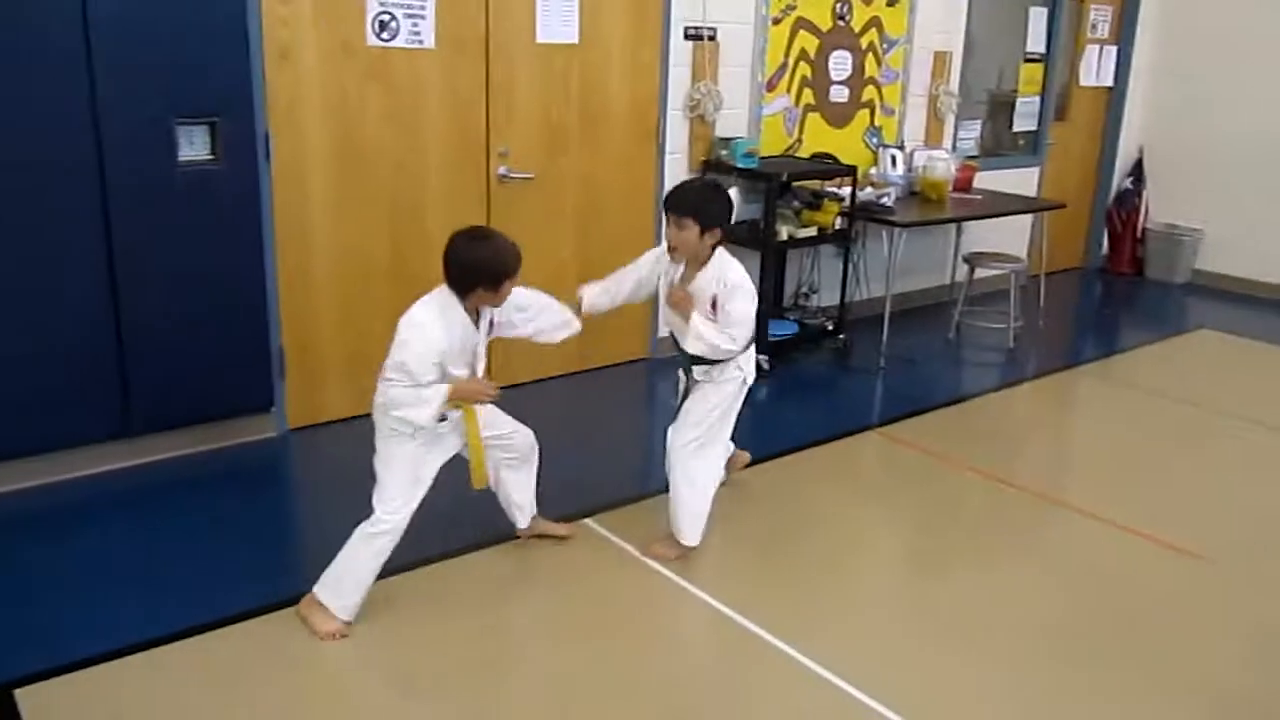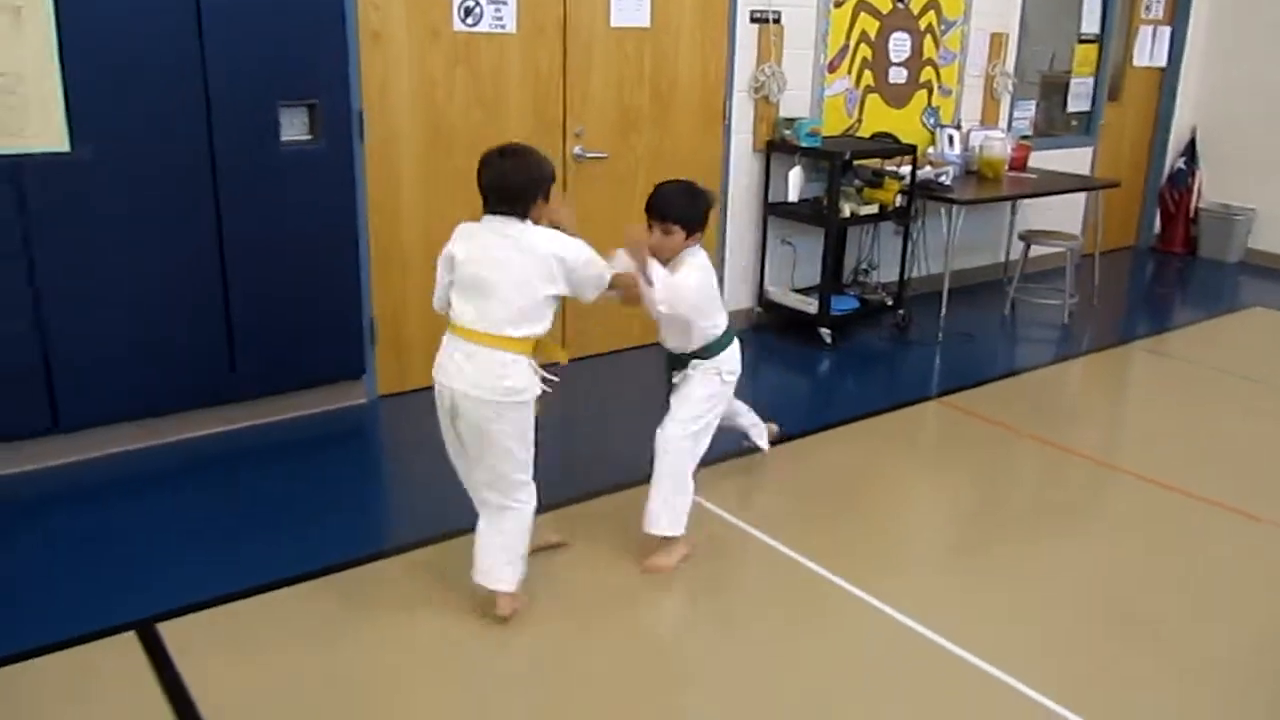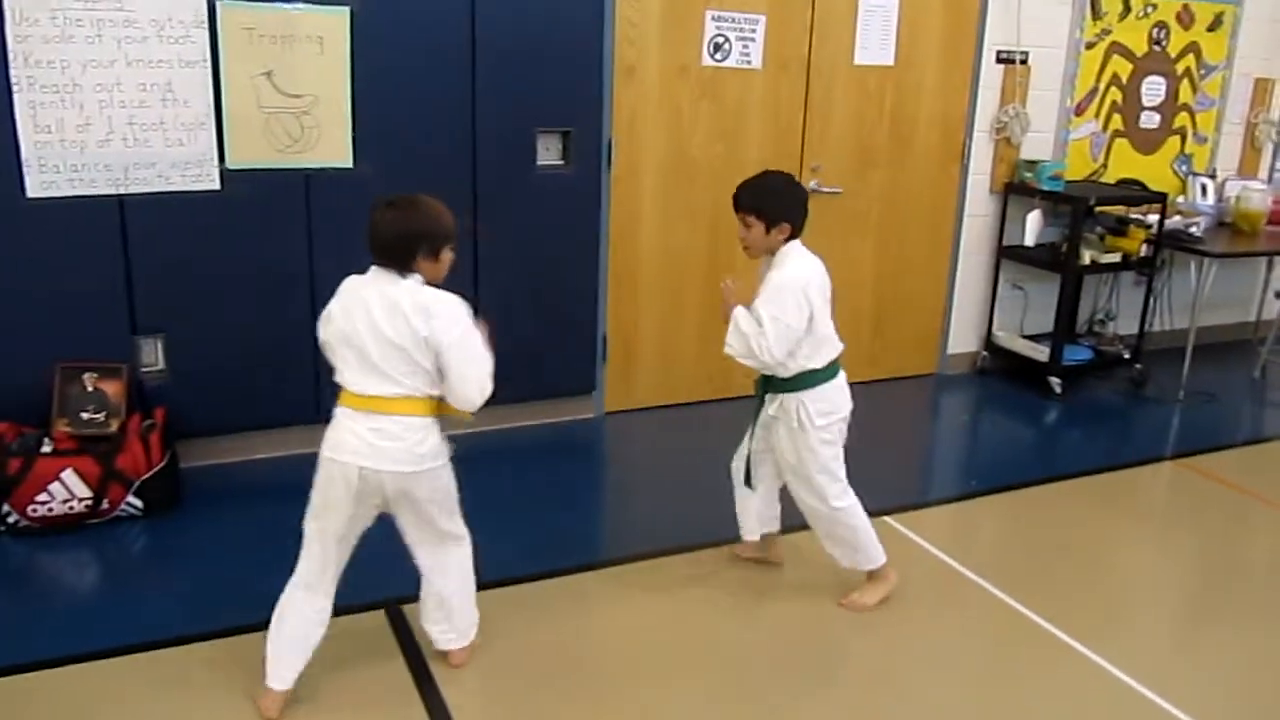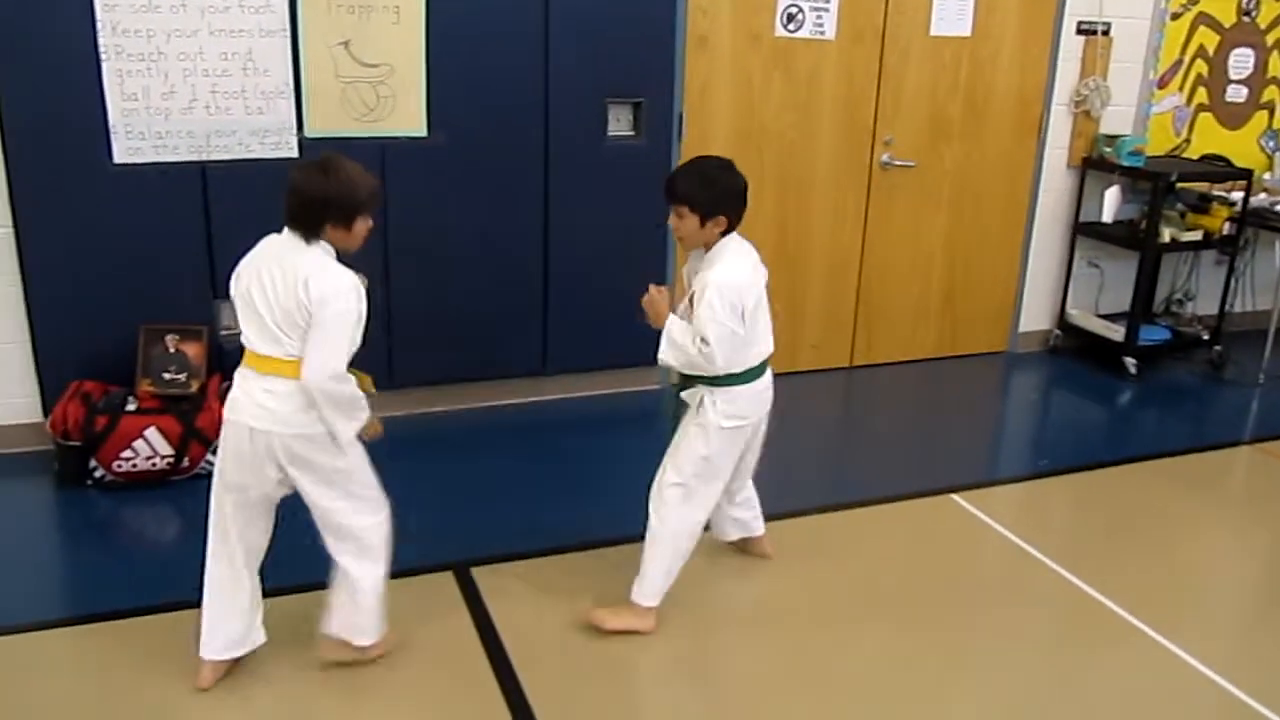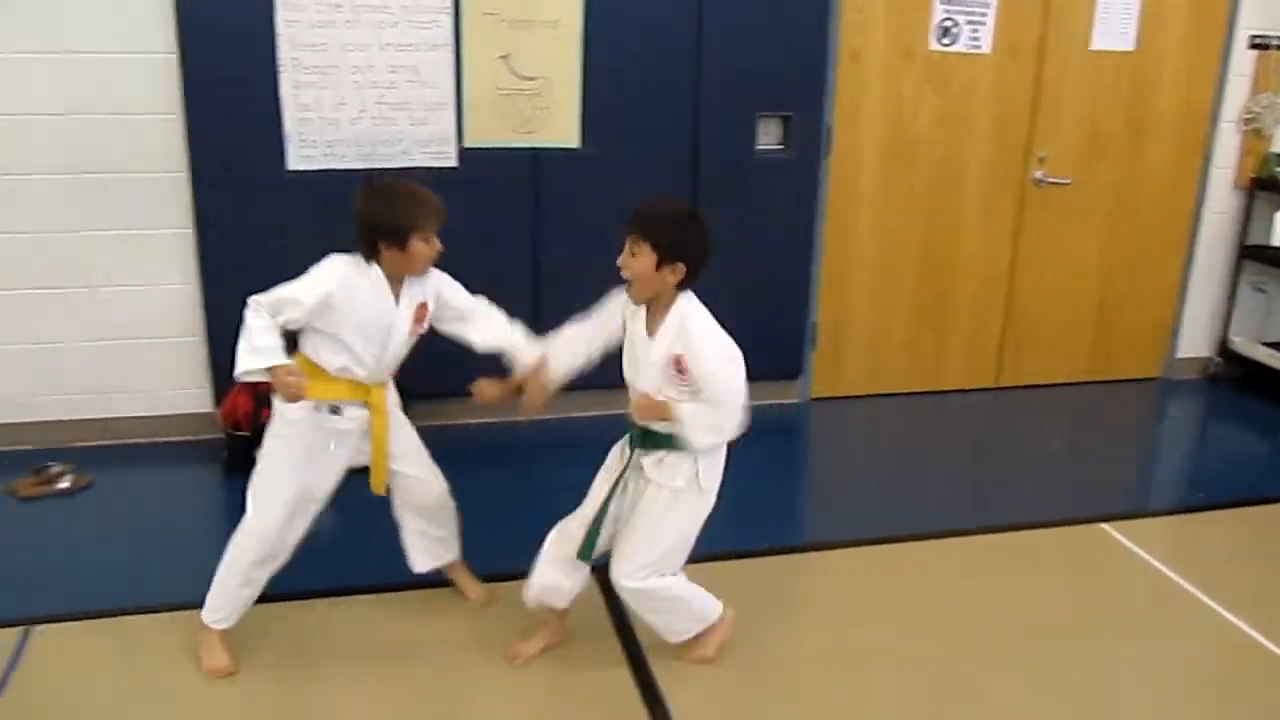
dt=1s
person 1, frame 1
left shoulder: (485, 305)
right shoulder: (425, 326)
left elbow: (532, 306)
right elbow: (395, 398)
left wrist: (570, 324)
right wrist: (453, 391)
left hip: (457, 411)
right hip: (410, 423)
left knee: (519, 443)
right knee: (390, 518)
left ankle: (528, 521)
right ankle: (321, 602)
person 1, frame 2
left shoulder: (462, 238)
right shoulder: (557, 249)
left elbow: (442, 302)
right elbow: (596, 281)
left hip: (453, 367)
right hip: (502, 379)
left knee: (480, 470)
right knee: (509, 487)
left ankle: (516, 540)
right ankle: (502, 588)
person 1, frame 3
left shoulder: (348, 294)
right shoulder: (444, 309)
right elbow: (471, 394)
right wrist: (476, 343)
left hip: (349, 442)
right hip: (413, 448)
left knee: (318, 563)
right knee: (446, 544)
right ankle: (455, 640)
person 1, frame 4
left shoulder: (261, 253)
right shoulder: (338, 284)
right elbow: (326, 377)
right wrist: (358, 417)
left hip: (247, 408)
right hip: (303, 419)
left knee: (237, 534)
right knee: (360, 518)
left ankle: (218, 652)
right ankle: (352, 633)
person 1, frame 5
left shoulder: (428, 285)
right shoulder: (334, 280)
left elbow: (477, 316)
right elbow: (260, 310)
left wrist: (528, 355)
right wrist: (275, 367)
left hip: (374, 408)
right hip: (312, 411)
left knee: (426, 488)
right knee: (270, 523)
left ankle: (448, 563)
right ankle: (214, 626)
person 2, frame 1
left shoulder: (732, 277)
right shoulder: (664, 260)
left elbow: (731, 340)
right elbow: (622, 284)
left wrist: (691, 315)
right wrist: (580, 300)
left hip: (726, 371)
right hip: (692, 364)
left knee: (687, 443)
right knee: (701, 437)
left ankle: (683, 538)
right ankle: (731, 456)
person 2, frame 2
left shoulder: (694, 270)
right shoulder: (661, 255)
left elbow: (671, 302)
right elbow: (621, 268)
left wrist: (644, 262)
left hip: (711, 364)
right hip: (694, 359)
left knee: (675, 439)
right knee: (716, 407)
left ankle: (671, 537)
right ankle: (761, 432)
person 2, frame 3
left shoulder: (788, 280)
right shoulder: (794, 262)
left elbow: (767, 352)
left wrist: (737, 311)
right wrist: (747, 313)
left hip: (809, 402)
right hip: (790, 394)
left knee: (825, 494)
right knee: (752, 463)
left ankle: (879, 572)
right ankle: (762, 542)
person 2, frame 4
left shoulder: (728, 275)
right shoulder: (732, 254)
left elbow: (710, 354)
left wrist: (666, 319)
right wrist: (667, 311)
left hip: (727, 398)
right hip: (746, 389)
left knee: (677, 491)
right knee: (728, 470)
left ankle: (644, 605)
right ankle: (749, 534)
person 2, frame 5
left shoulder: (705, 340)
right shoulder: (633, 307)
left elbow: (726, 419)
right elbow: (581, 340)
left wrist: (668, 412)
right wrist: (523, 382)
left hip: (686, 464)
right hip: (640, 449)
left knee: (636, 571)
right knee: (578, 532)
left ankle: (709, 620)
right ankle: (552, 621)
